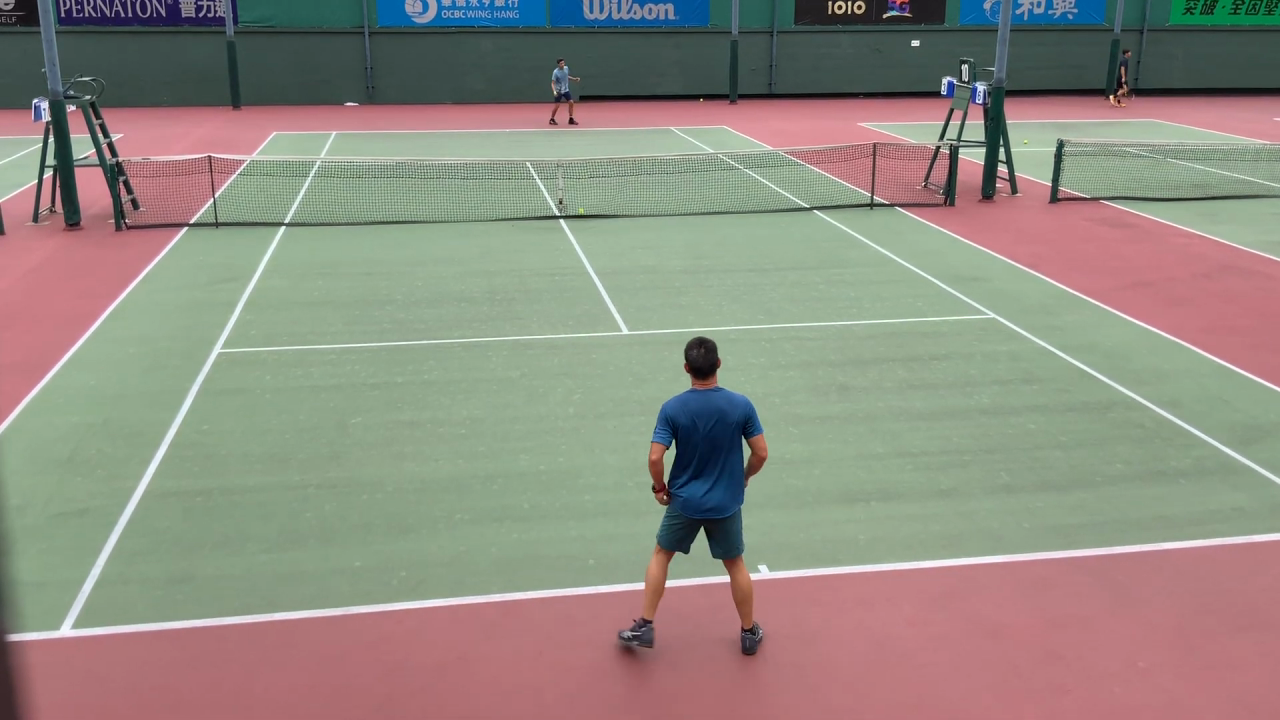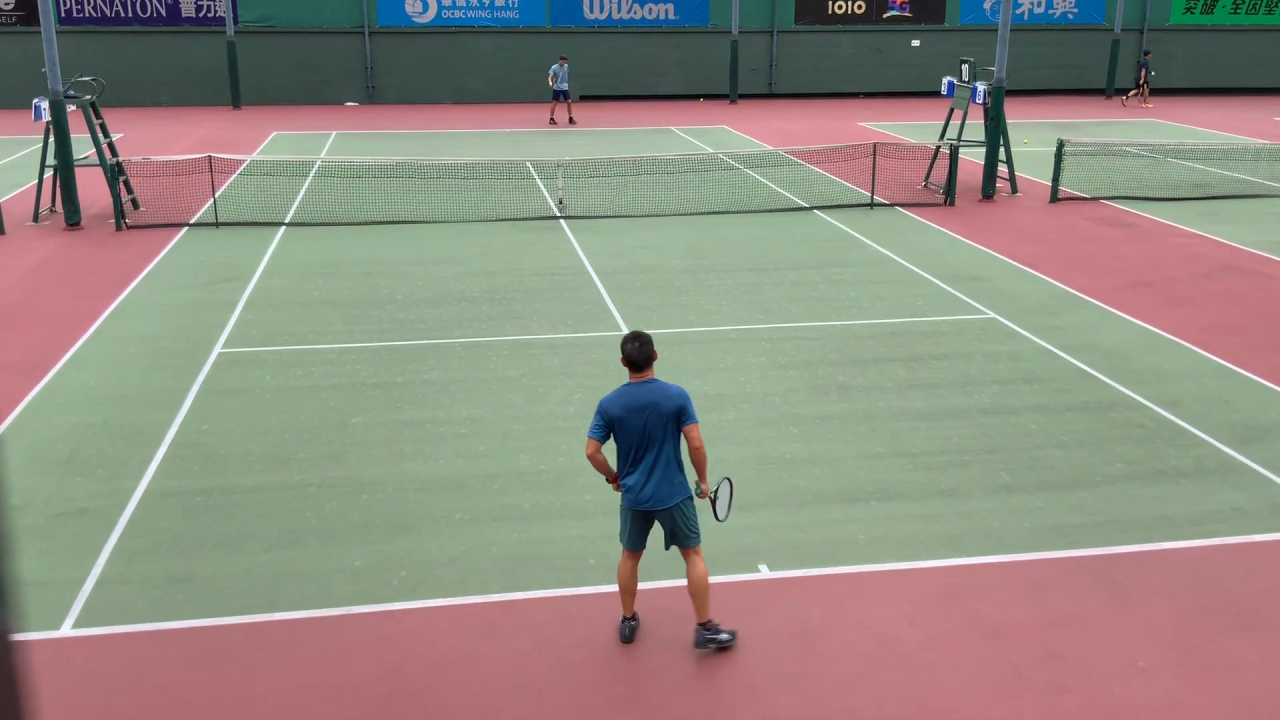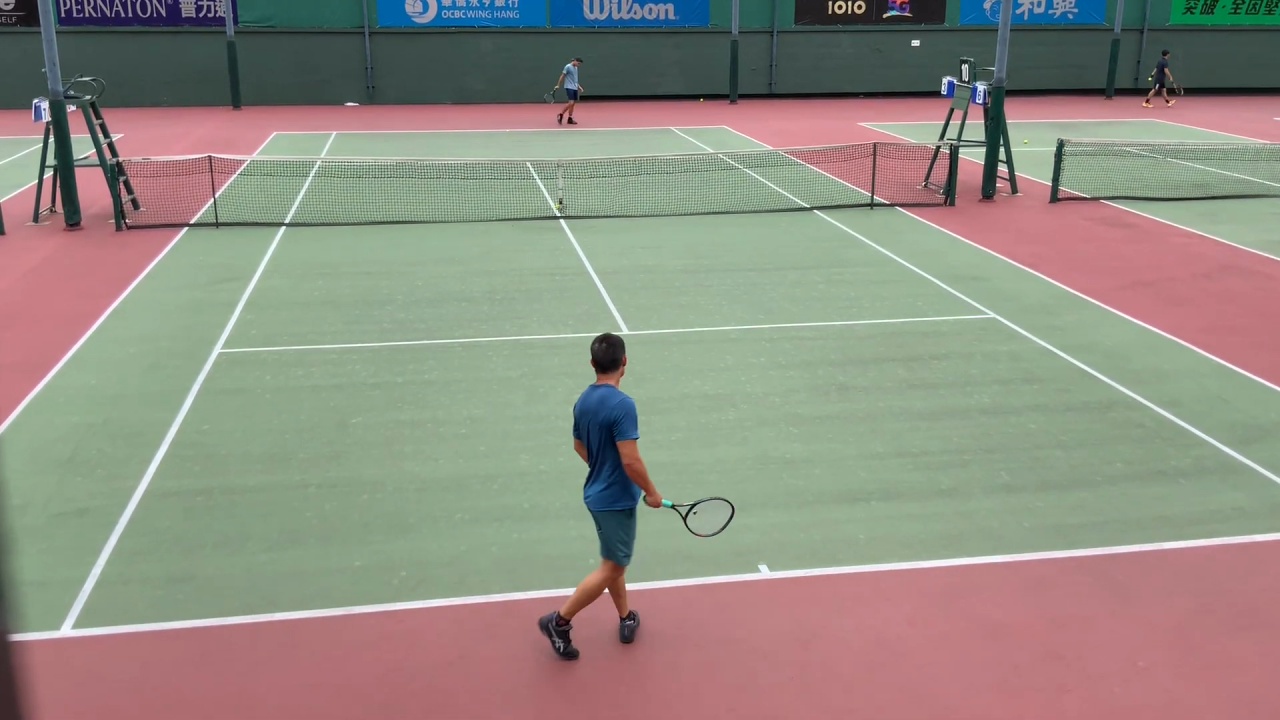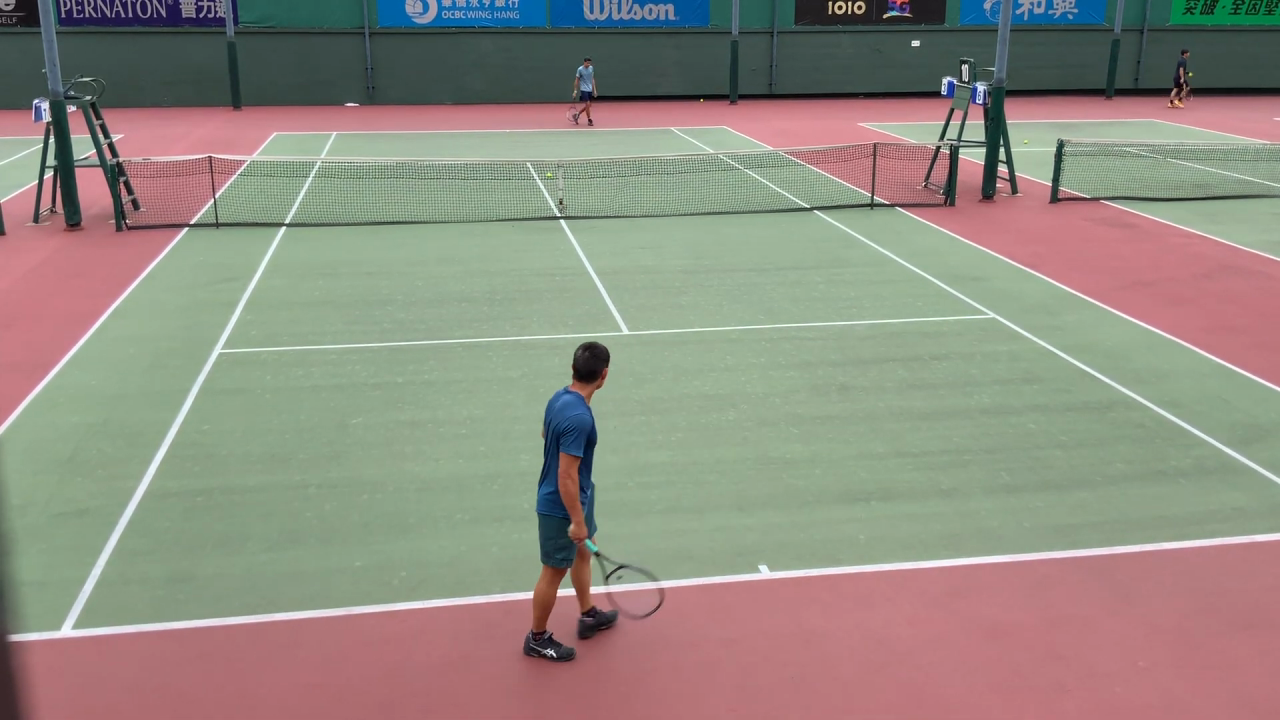
dt=0.4s
person 1, frame 1
left shoulder: (672, 409)
right shoulder: (741, 405)
left elbow: (654, 458)
right elbow: (760, 454)
left wrist: (659, 488)
right wrist: (743, 479)
left hip: (684, 502)
right hip: (725, 503)
left knee: (661, 557)
right knee: (736, 565)
left ankle: (644, 626)
right ankle: (748, 632)
person 1, frame 2
left shoulder: (610, 403)
right shoulder: (677, 396)
left elbow: (592, 452)
right elbow: (696, 444)
left wrist: (613, 477)
right wrist: (703, 478)
left hip: (633, 496)
right hip: (672, 494)
left knee: (629, 556)
right knee: (693, 554)
left ankle: (628, 621)
right ankle: (704, 626)
person 1, frame 3
left shoulder: (584, 400)
right shoulder: (622, 404)
left elbow: (579, 447)
right elbow: (631, 460)
right wrist: (651, 492)
left hip: (600, 493)
right hip: (616, 499)
left knee: (616, 560)
right knee: (612, 568)
left ankle: (626, 619)
right ankle: (558, 621)
person 1, frame 4
left shoulder: (560, 397)
right shoulder: (579, 418)
right elbow: (567, 475)
right wrist: (578, 521)
left hip: (568, 499)
right hip: (560, 505)
left knee: (583, 554)
right knee: (555, 570)
left ankle: (589, 614)
right ankle: (537, 638)
